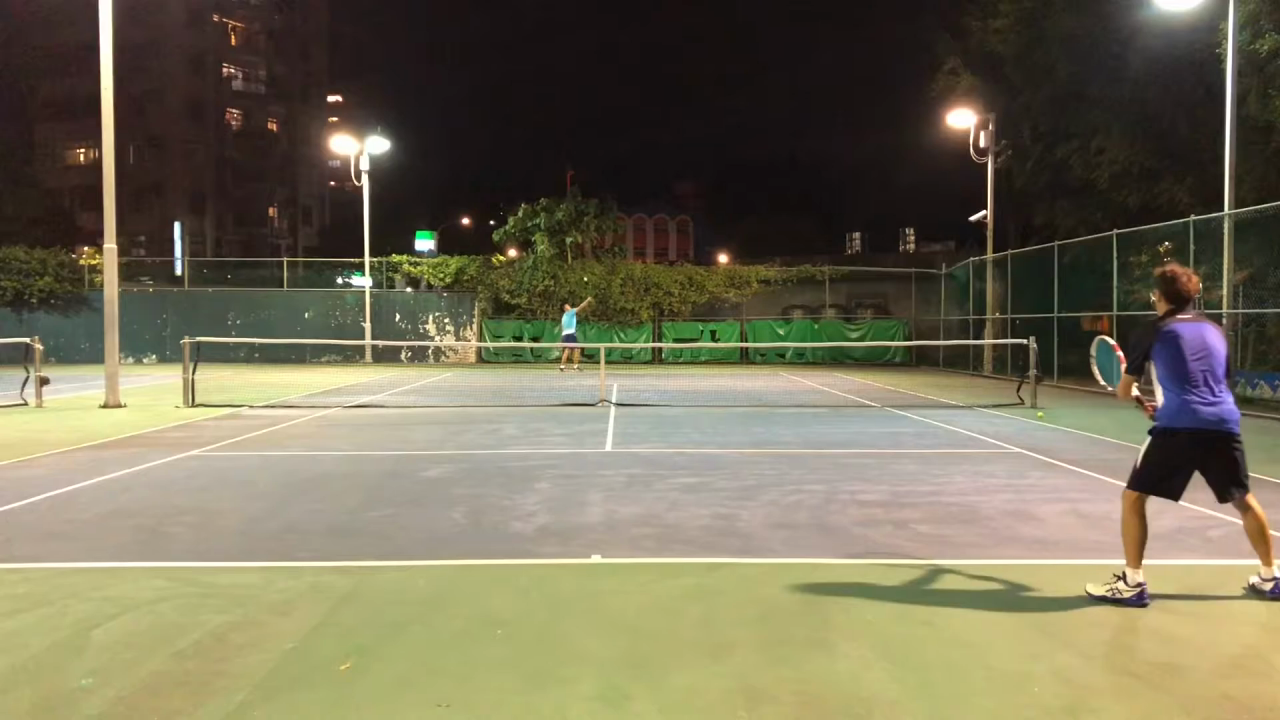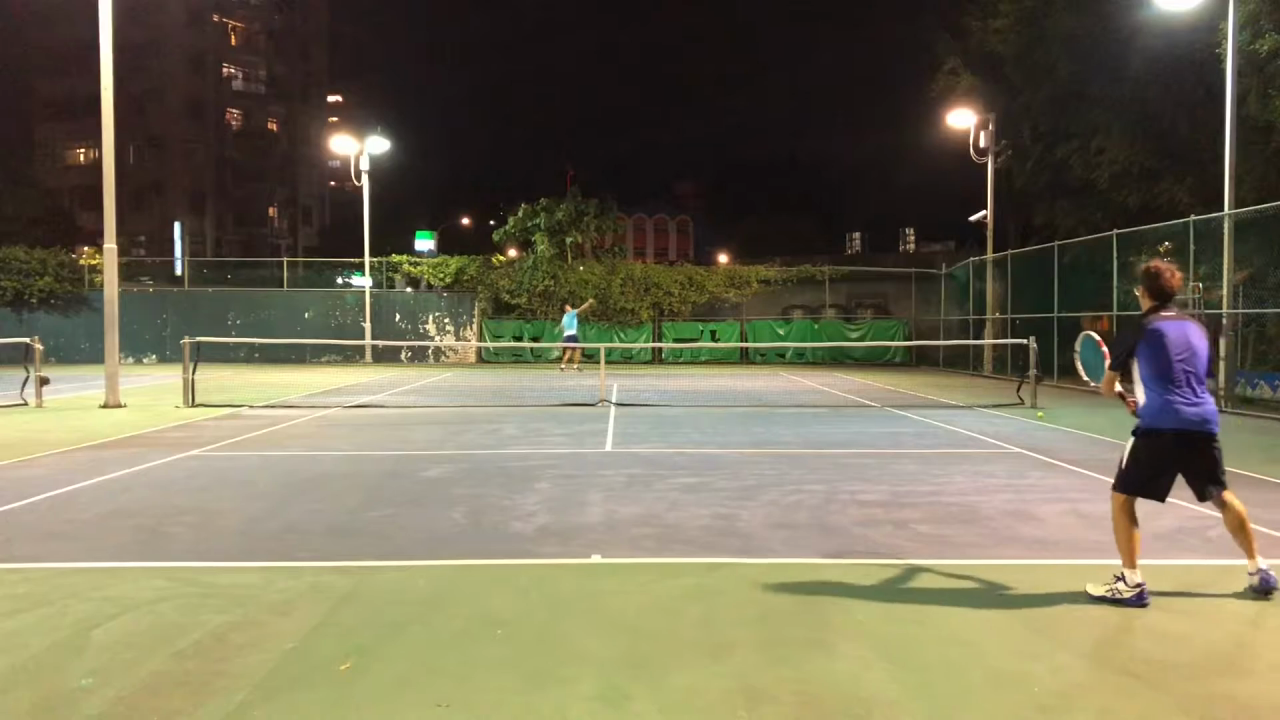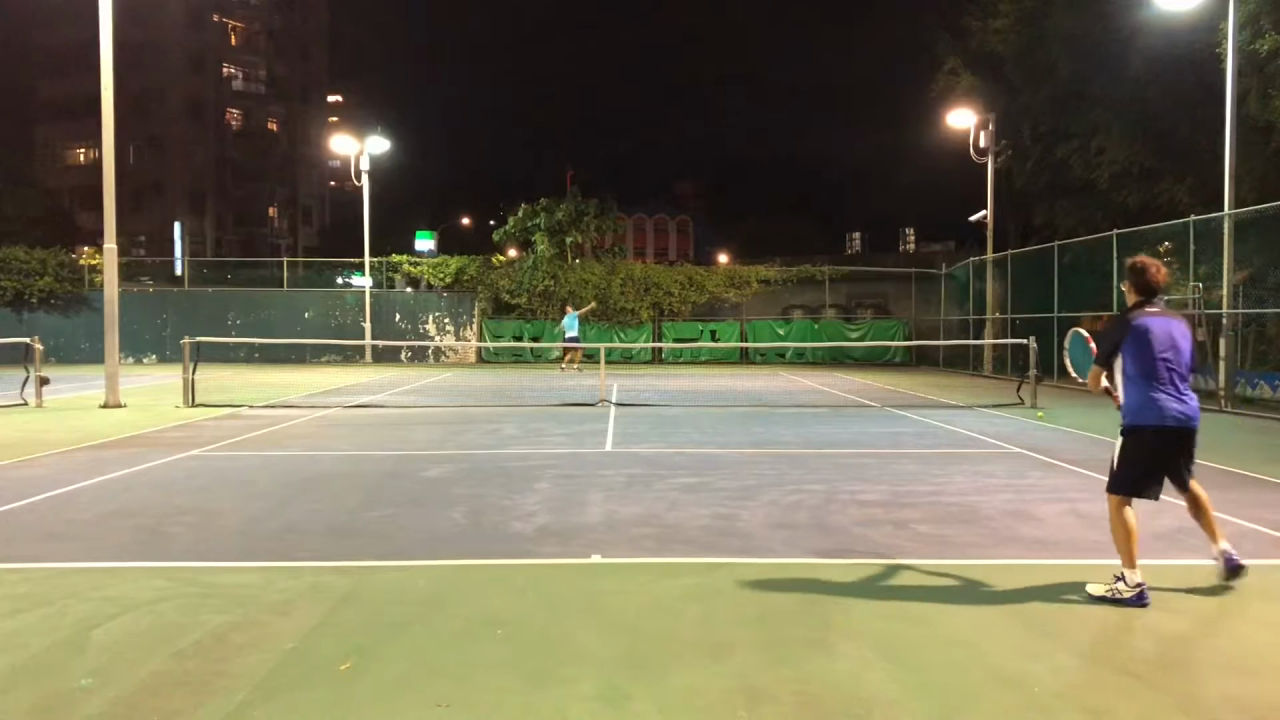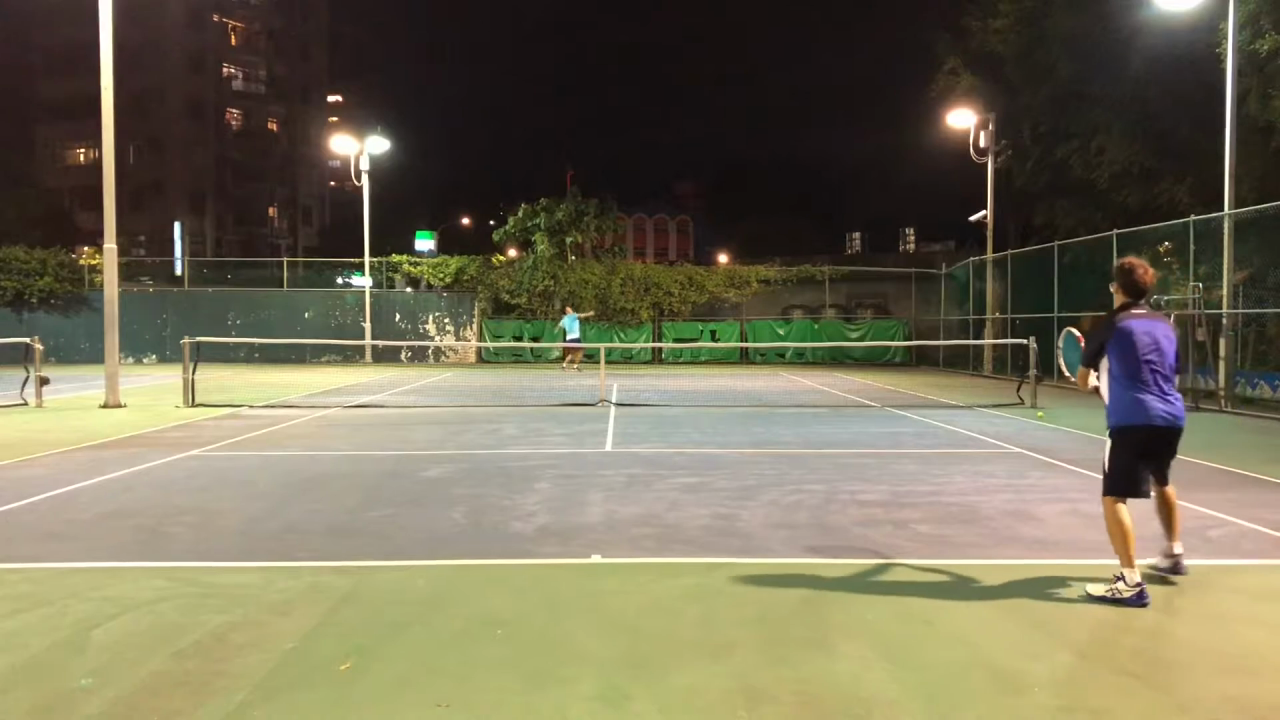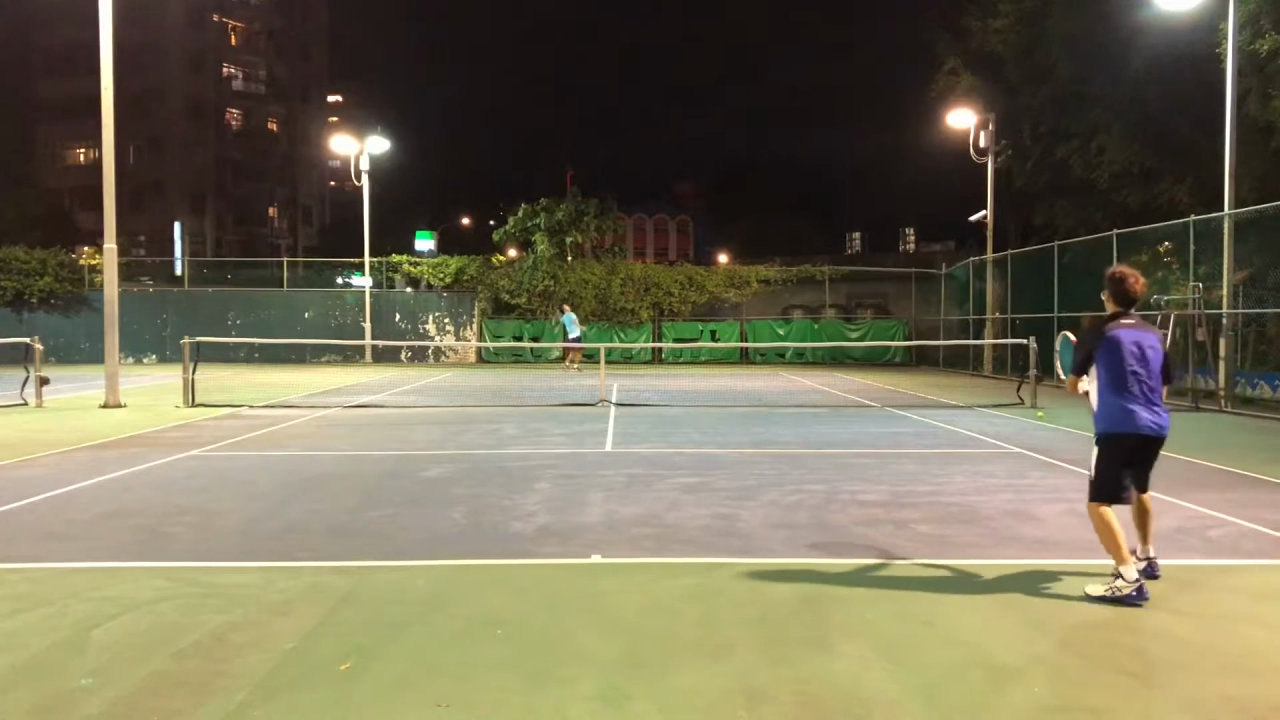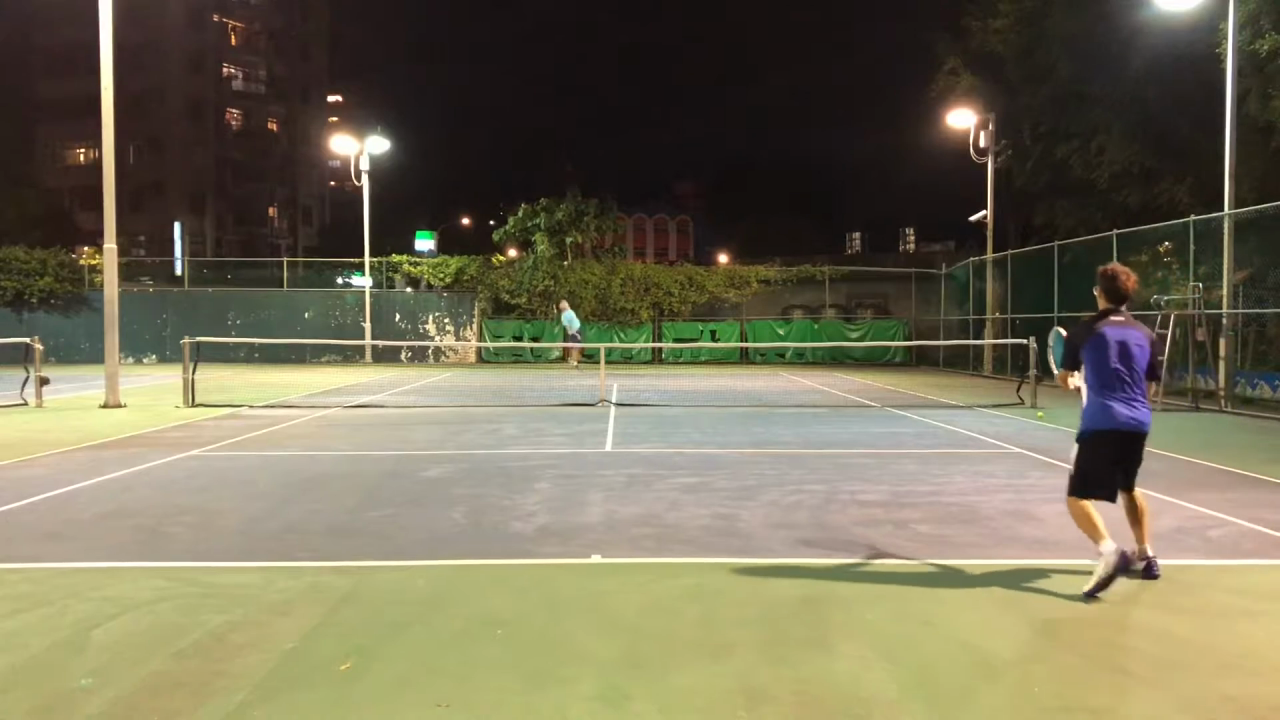
dt=0.1s
person 1, frame 1
left shoulder: (1156, 332)
right shoulder: (1215, 331)
left elbow: (1126, 387)
left wrist: (1128, 382)
left hip: (1180, 425)
right hip: (1225, 423)
left knee: (1133, 496)
right knee: (1243, 500)
left ankle: (1133, 582)
person 1, frame 2
left shoulder: (1141, 329)
right shoulder: (1196, 329)
left elbow: (1107, 386)
left wrist: (1118, 391)
left hip: (1162, 426)
right hip: (1203, 422)
left knee: (1122, 498)
right knee: (1222, 497)
left ankle: (1132, 583)
right ankle: (1261, 571)
person 1, frame 3
left shoulder: (1124, 325)
right shoulder: (1181, 324)
left elbow: (1094, 383)
left wrist: (1106, 385)
left hip: (1146, 421)
right hip: (1185, 418)
left knee: (1118, 499)
right knee: (1188, 486)
left ankle: (1131, 583)
right ankle: (1225, 552)
person 1, frame 4
left shoulder: (1109, 326)
right shoulder: (1167, 326)
left elbow: (1082, 379)
left wrist: (1096, 385)
left hip: (1133, 420)
right hip: (1172, 418)
left knee: (1114, 499)
right knee: (1161, 484)
left ankle: (1131, 582)
right ankle: (1173, 554)
person 1, frame 5
left shoulder: (1097, 335)
right shoulder: (1156, 337)
left elbow: (1073, 386)
left wrist: (1086, 386)
left hip: (1118, 427)
right hip: (1156, 426)
left knee: (1100, 503)
right knee: (1138, 489)
left ankle: (1129, 578)
right ankle: (1148, 556)
person 1, frame 6
left shoulder: (1086, 331)
right shoulder: (1145, 334)
left elbow: (1064, 381)
right elbow: (1149, 388)
left wrist: (1079, 381)
left hip: (1102, 424)
right hip: (1137, 423)
left knee: (1078, 498)
right knee: (1129, 489)
left ankle: (1111, 552)
right ankle: (1145, 557)
